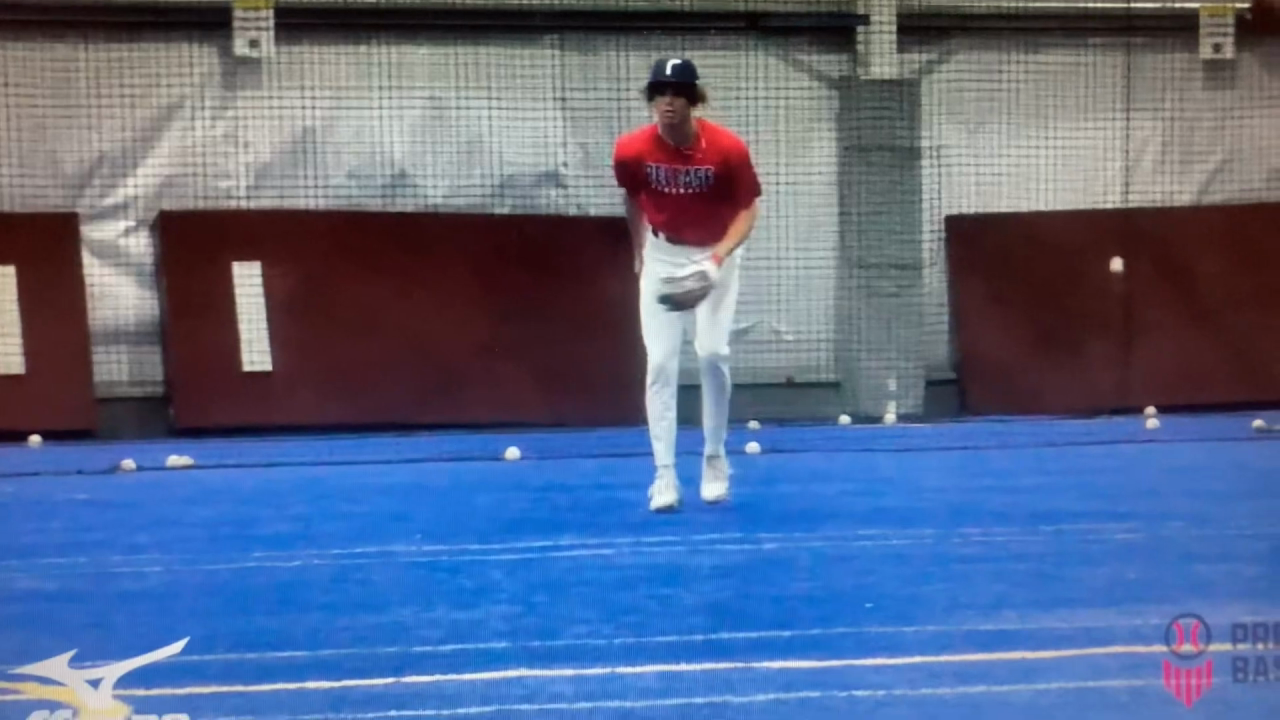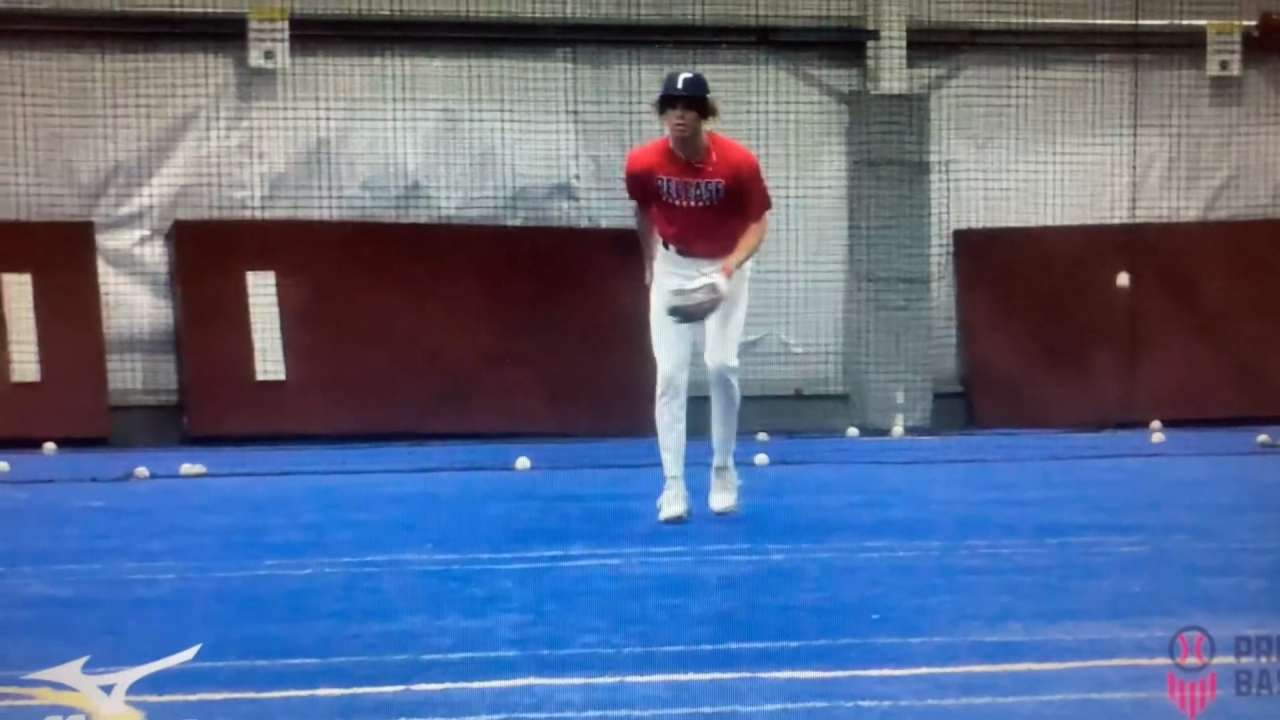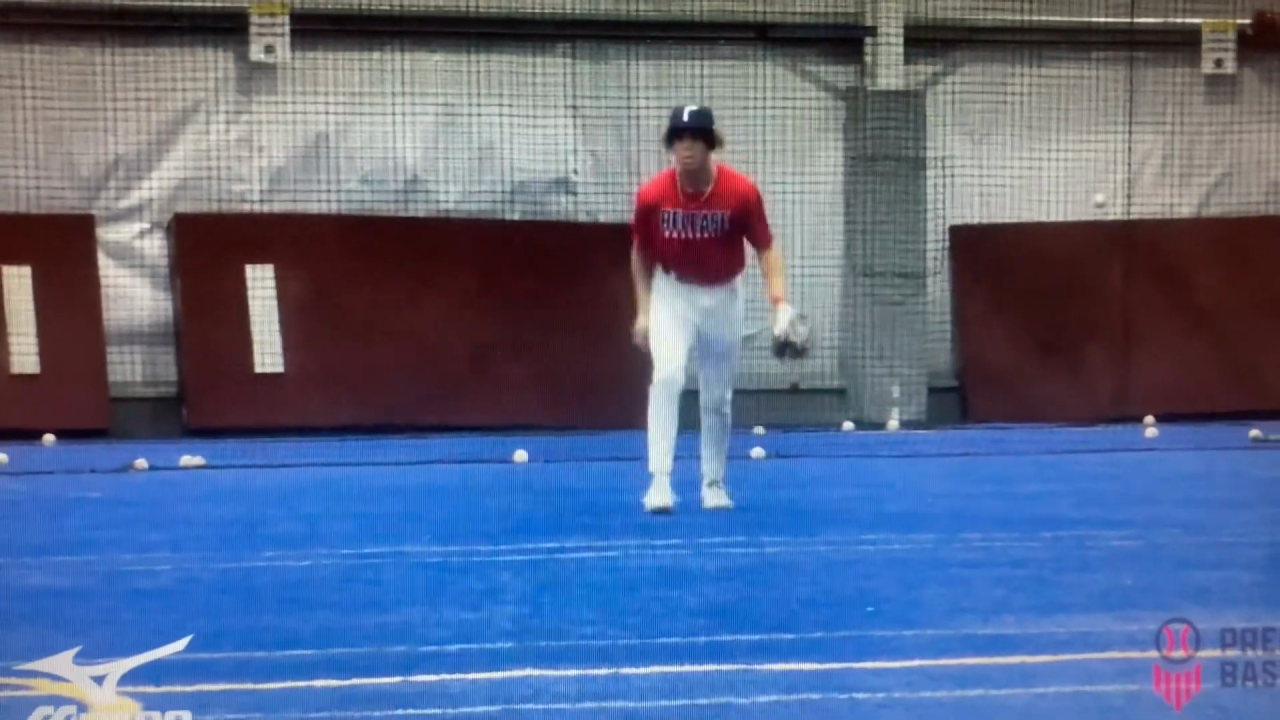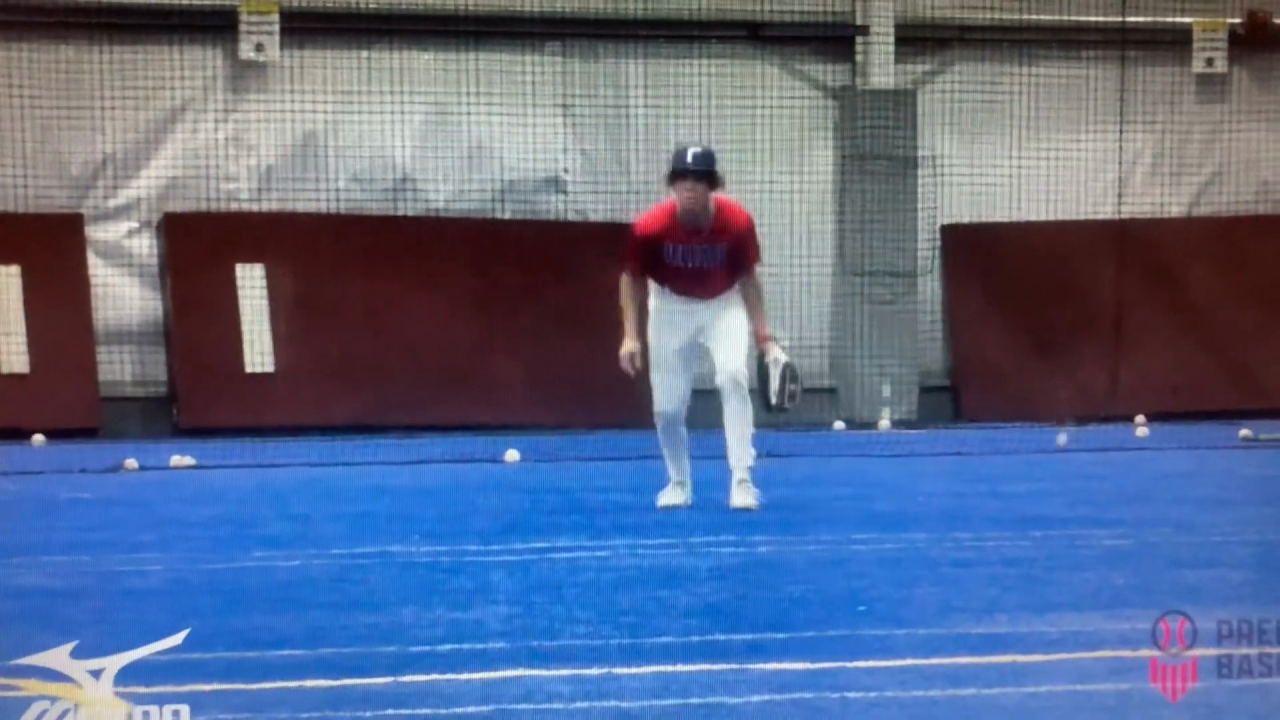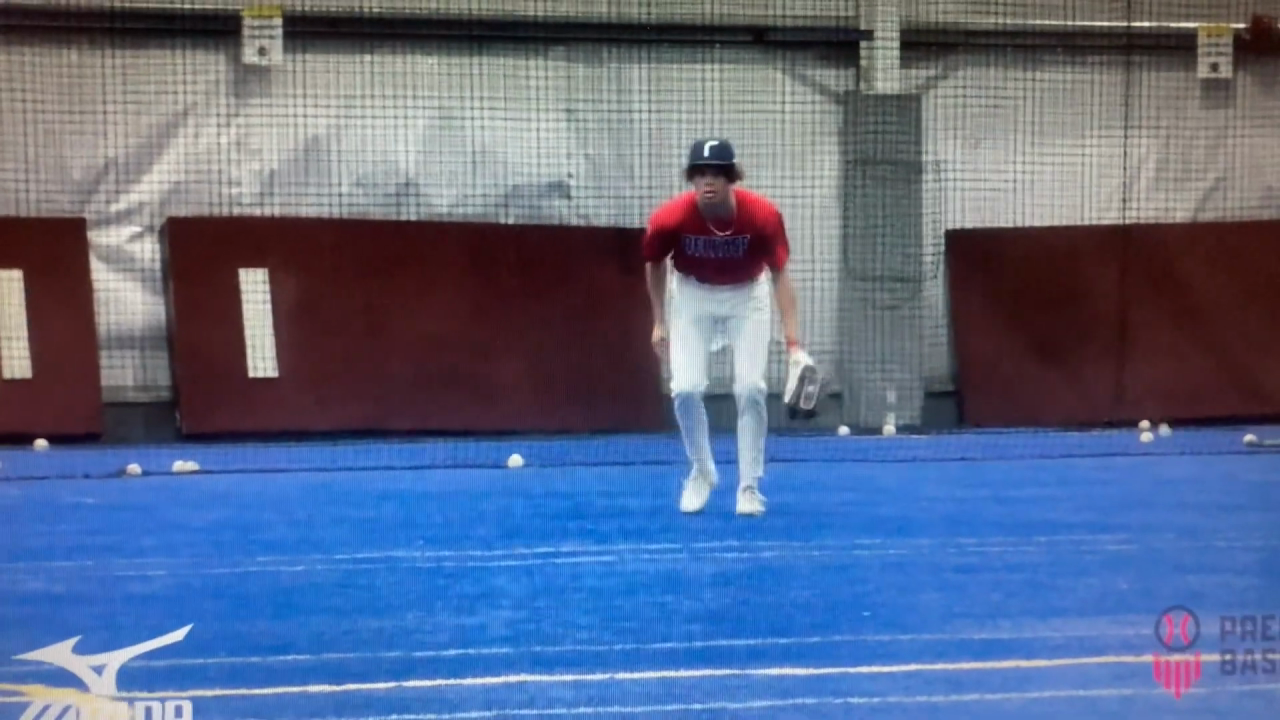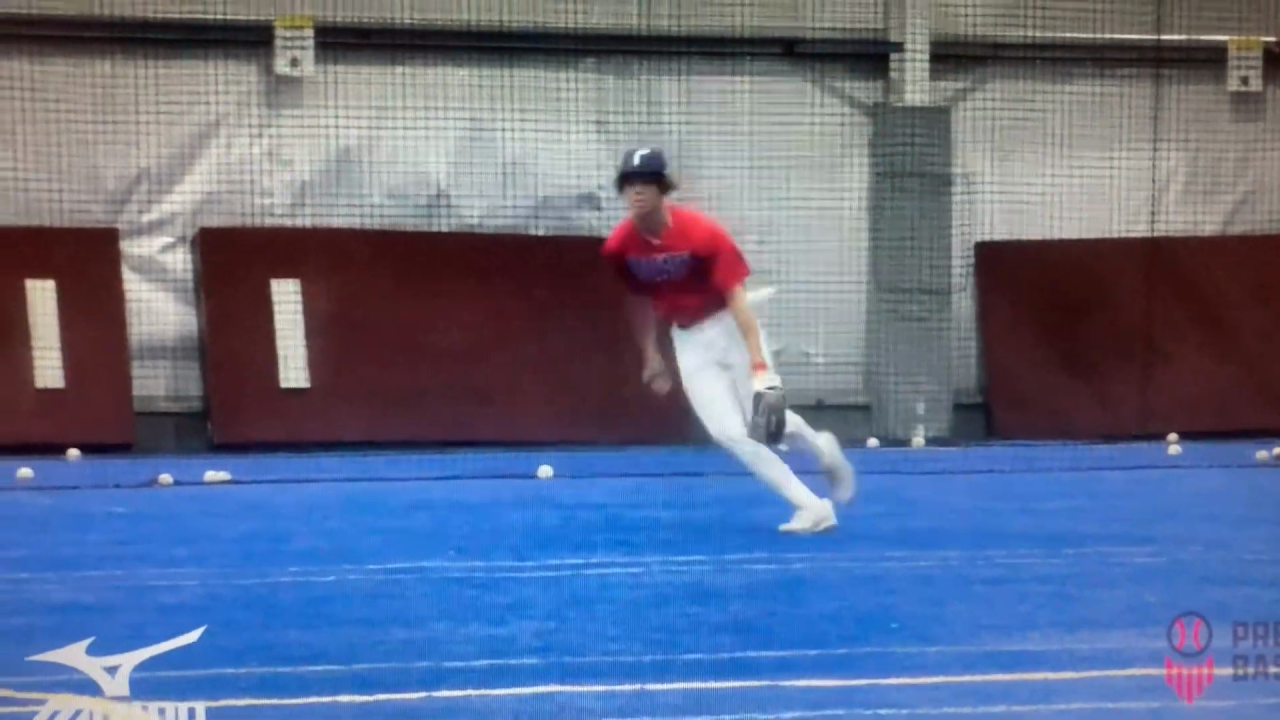
dt=0.5s
person 1, frame 1
left shoulder: (729, 148)
right shoulder: (631, 150)
left elbow: (747, 210)
left wrist: (717, 259)
right wrist: (640, 253)
left hip: (716, 255)
right hip: (661, 256)
left knee: (712, 353)
right knee: (660, 363)
left ankle: (714, 460)
right ankle: (665, 474)
person 1, frame 2
left shoulder: (739, 161)
right shoulder: (642, 162)
left elbow: (757, 224)
left wrist: (727, 271)
right wrist: (650, 265)
left hip: (727, 267)
right hip: (672, 269)
left knee: (721, 366)
right knee: (670, 375)
left ankle: (723, 471)
right ankle: (673, 486)
person 1, frame 3
left shoulder: (742, 191)
right shoulder: (651, 194)
left elbow: (764, 247)
right elbow: (640, 252)
left wrist: (778, 299)
right wrist: (643, 310)
left hip: (722, 297)
right hip: (671, 294)
left knee: (716, 399)
right knee: (667, 376)
left ankle: (714, 482)
right ankle: (660, 484)
person 1, frame 4
left shoulder: (738, 221)
right shoulder: (650, 226)
left elbow: (747, 277)
right elbow: (631, 277)
left wrist: (762, 336)
right wrist: (630, 337)
left hip: (725, 306)
right hip: (672, 308)
left knee: (734, 376)
right knee: (669, 407)
left ankle: (742, 481)
right ankle: (679, 482)
person 1, frame 5
left shoulder: (763, 214)
right shoulder: (669, 217)
left elbow: (780, 277)
right elbow: (654, 264)
left wrist: (794, 342)
right wrist: (660, 322)
left hip: (747, 293)
right hip: (691, 295)
left knee: (750, 388)
right knee: (686, 389)
left ankle: (749, 487)
right ankle: (701, 471)
person 1, frame 6
left shoulder: (701, 231)
right shoulder: (618, 245)
left elbow: (737, 299)
left wrist: (760, 368)
right wrist: (651, 355)
left hip: (731, 323)
right hip: (689, 337)
right knee: (729, 433)
left ankle: (822, 449)
right ankle: (811, 505)
